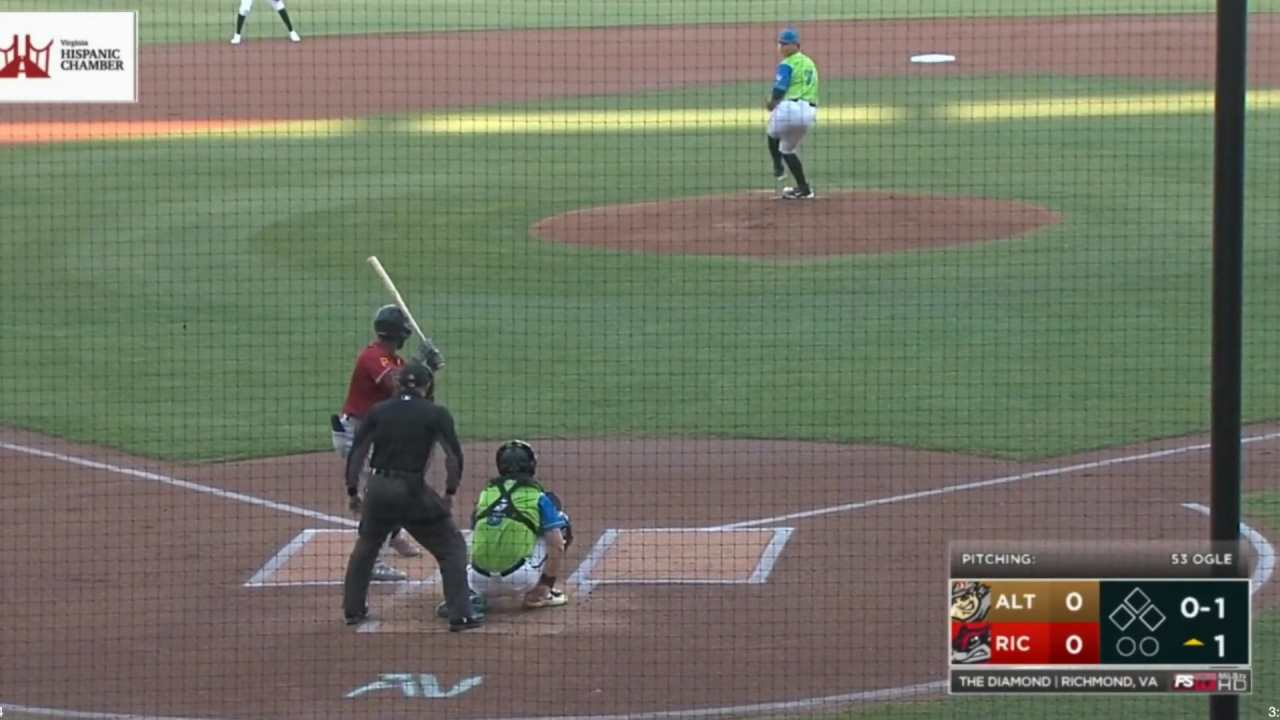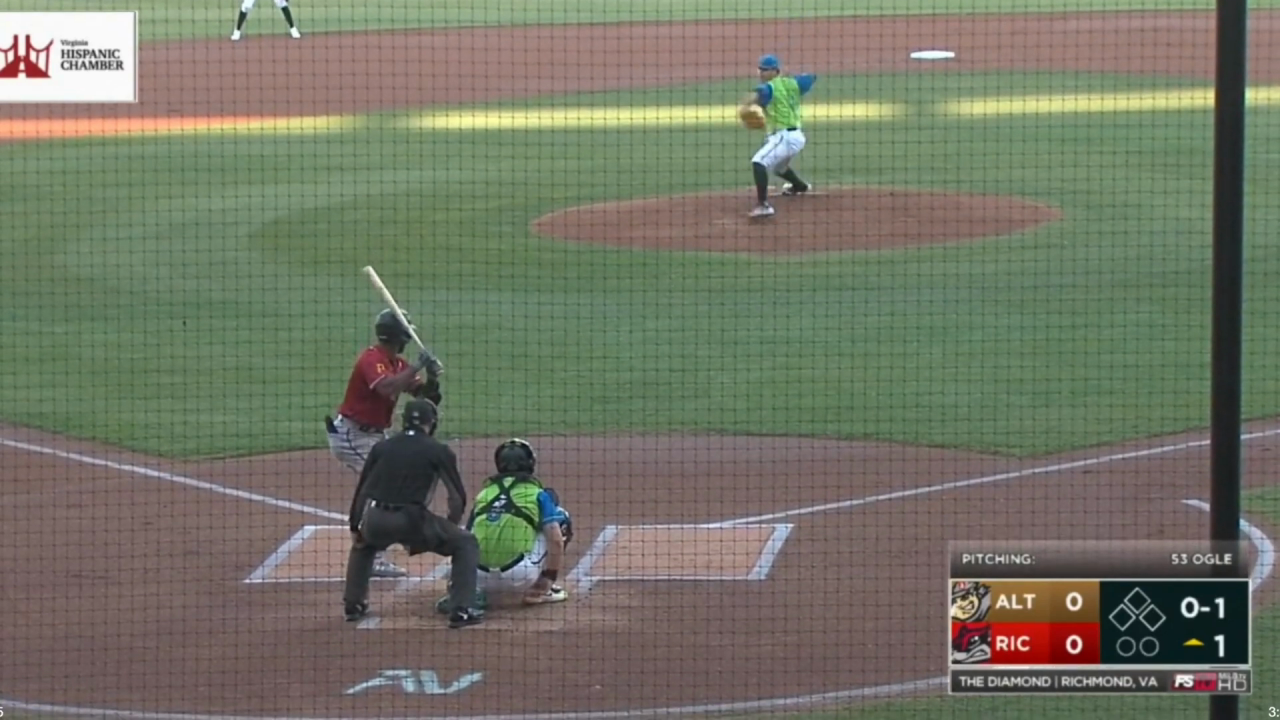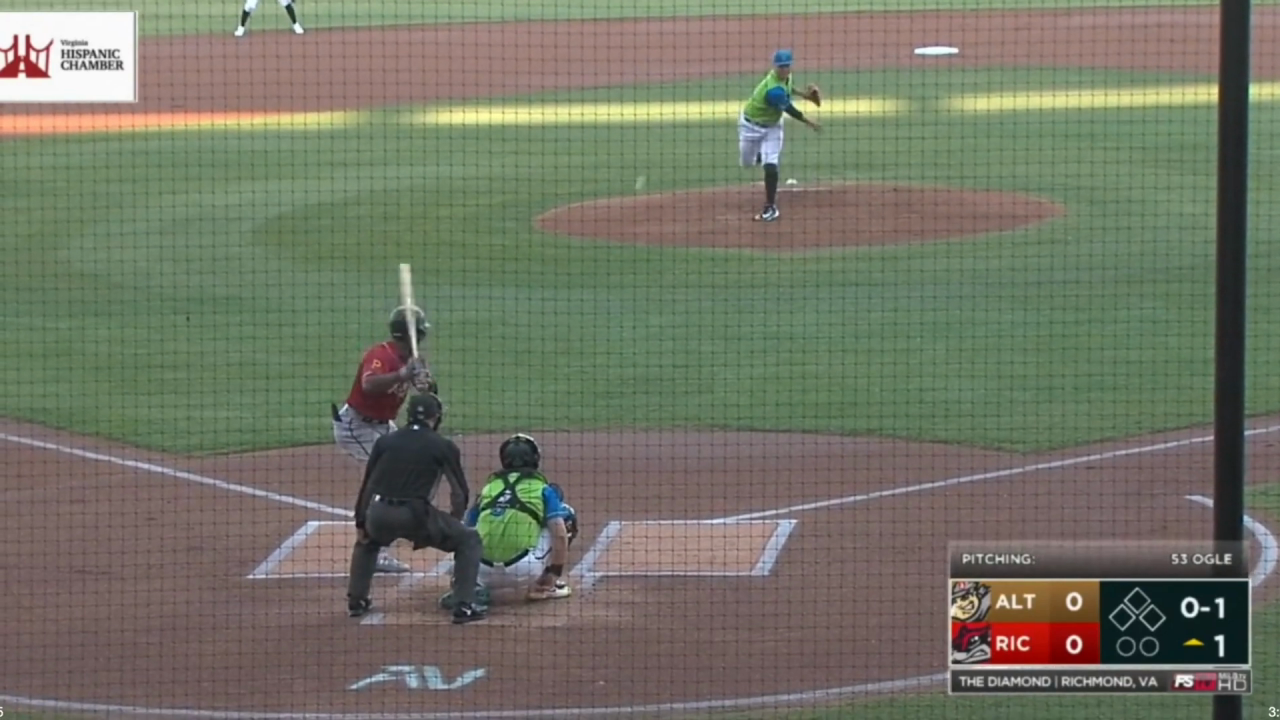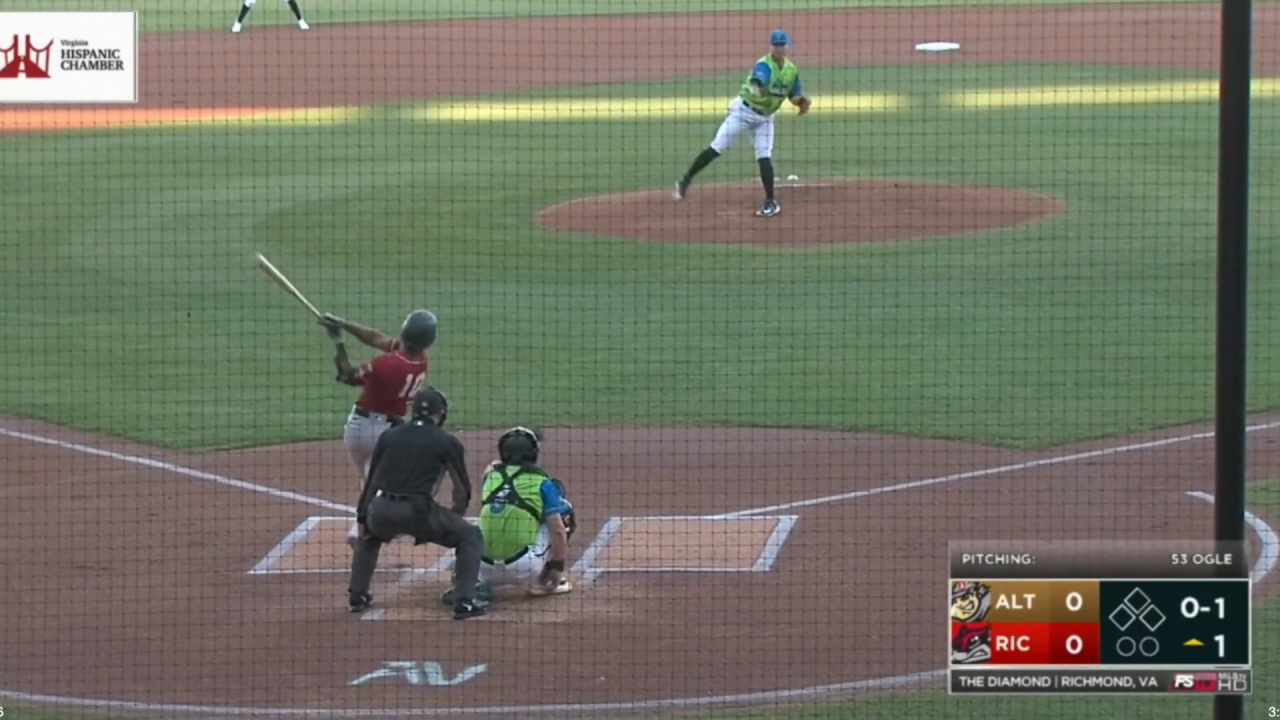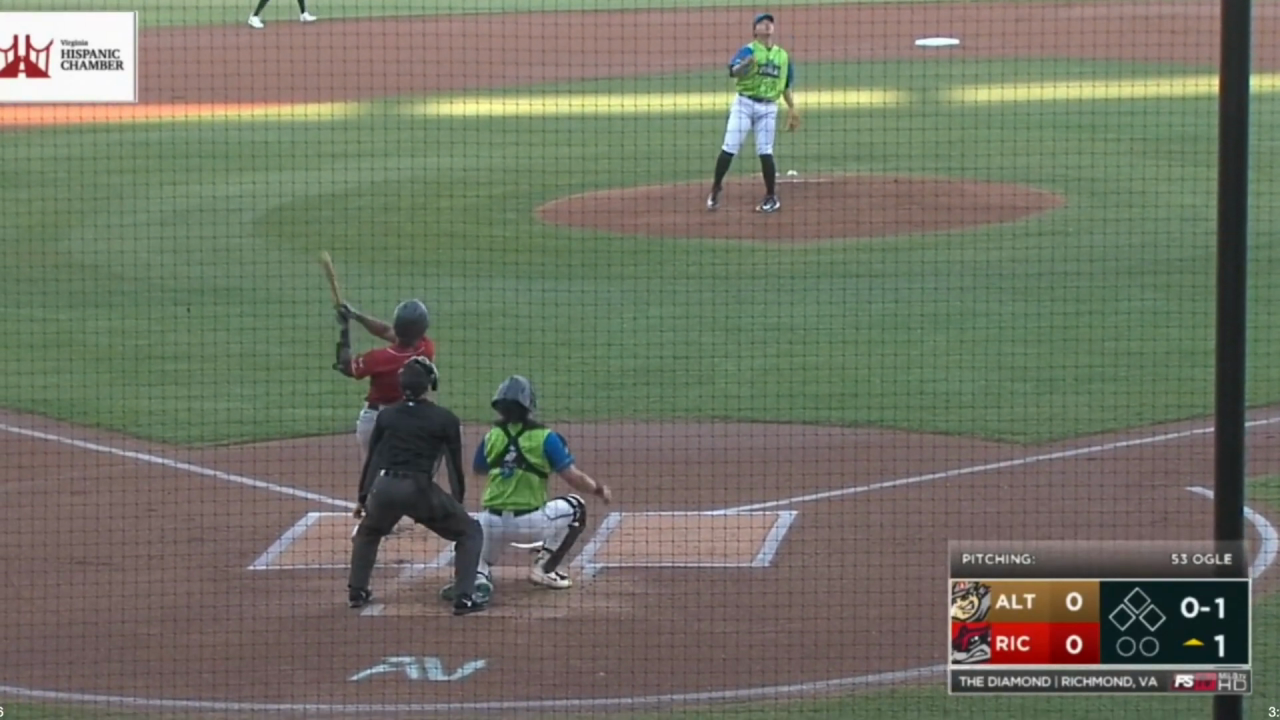
dt=0.4s
person 1, frame 1
left shoulder: (393, 359)
right shoulder: (373, 355)
right elbow: (396, 383)
left wrist: (428, 369)
right wrist: (418, 358)
right hip: (355, 434)
left ankle: (394, 537)
person 1, frame 2
left shoulder: (398, 363)
right shoulder: (371, 359)
left elbow: (429, 397)
right elbow: (387, 388)
left wrist: (432, 377)
right wrist: (417, 366)
left hip: (373, 434)
right hip: (350, 436)
right ankle: (371, 559)
person 1, frame 3
left shoulder: (410, 358)
right shoulder: (380, 355)
left elbow: (431, 392)
right elbow: (369, 384)
left wrist: (426, 381)
right wrist: (402, 374)
left hip: (381, 424)
right hip: (355, 427)
right ankle: (375, 554)
person 1, frame 4
left shoulder: (385, 363)
right shoulder: (422, 361)
left elbow: (348, 378)
right elbow: (378, 338)
left wrist: (338, 342)
right wrist: (343, 324)
left hip: (361, 425)
right hip: (389, 430)
person 1, frame 5
left shoulder: (378, 358)
right shoulder: (427, 348)
left elbow: (346, 367)
right elbow: (388, 332)
left wrist: (344, 329)
right wrist: (356, 316)
left hip: (373, 420)
person 2, frame 1
left shoulder: (379, 411)
right shoulder: (437, 413)
left elbow: (356, 455)
right elbow: (455, 458)
left wrist: (353, 492)
right wrist: (449, 493)
left hip: (377, 488)
right hip: (412, 489)
left knee: (365, 548)
right knee: (452, 547)
left ankle: (353, 609)
right ankle: (460, 614)
person 2, frame 2
left shoulder: (382, 447)
right shoulder: (439, 450)
left elbow: (362, 491)
right elbow: (458, 497)
left wrist: (355, 528)
right wrist: (450, 528)
left hip: (376, 520)
right hip: (412, 519)
left knee: (363, 544)
right knee: (466, 544)
left ankle: (353, 604)
right ankle: (461, 611)
person 2, frame 3
left shoulder: (385, 441)
right shoulder: (443, 445)
left elbow: (368, 486)
right elbow: (460, 492)
left wrist: (360, 523)
right wrist: (452, 524)
left hip: (379, 515)
right hip: (416, 515)
left knee: (366, 539)
right knee: (469, 540)
left ankle: (356, 600)
right ankle: (464, 606)
person 2, frame 4
left shoulder: (389, 436)
right shoulder: (448, 442)
left elbow: (371, 480)
right elbow: (462, 490)
left wrist: (362, 518)
right wrist: (453, 520)
left hip: (380, 510)
right hip: (417, 511)
left knee: (368, 535)
right knee: (470, 537)
left ankle: (357, 596)
right ankle: (465, 602)
person 2, frame 5
left shoulder: (387, 416)
right shoulder: (445, 419)
left elbow: (372, 459)
right elbow: (455, 465)
left wrist: (362, 498)
right wrist: (457, 503)
left hip: (384, 488)
right hip: (419, 489)
left knee: (367, 532)
right knee: (470, 531)
left ankle: (357, 591)
right ankle: (465, 597)
person 3, frame 1
left shoulder: (486, 494)
right shoulder: (539, 497)
right elbow: (557, 546)
right wrist: (547, 583)
left hip: (481, 581)
right hip: (520, 580)
right knee: (561, 523)
right ankle: (540, 594)
person 3, frame 2
left shoulder: (484, 492)
right shoulder: (537, 493)
right elbow: (555, 540)
right wrist: (550, 577)
left hip: (481, 577)
right hip: (519, 576)
right knee: (561, 519)
right ankle: (538, 590)
person 3, frame 3
left shoulder: (489, 487)
right shoulder: (543, 489)
left elbow: (469, 529)
right elbow: (560, 535)
right wrist: (555, 572)
left hip: (485, 572)
right hip: (524, 571)
right knee: (567, 515)
right ankle: (541, 586)
person 3, frame 4
left shoulder: (491, 477)
right shoulder: (542, 482)
right elbow: (558, 530)
right wrist: (558, 568)
left hip: (485, 568)
right hip: (524, 568)
right knee: (565, 511)
right ankle: (542, 580)
person 3, frame 5
left shoulder: (491, 436)
right shoulder: (546, 437)
left elbow: (478, 469)
right elbow: (573, 477)
right wrist: (599, 490)
left hip: (493, 523)
right hip: (531, 523)
right knee: (576, 508)
left ankle: (477, 576)
right ankle: (545, 569)
person 4, frame 1
left shoulder: (786, 65)
right shoulder: (809, 63)
left elbow: (778, 93)
left wrist: (771, 103)
right wrist: (777, 100)
left hip: (790, 110)
right hip: (809, 113)
left knee: (773, 134)
right knee: (788, 150)
left ankle: (779, 168)
right ankle: (804, 188)
person 4, frame 2
left shoulder: (769, 86)
right shoulder: (792, 82)
left elbow: (758, 93)
right elbow: (811, 77)
left wrist: (746, 103)
left hip: (785, 138)
right hip: (794, 137)
left knee: (759, 163)
right knee: (779, 166)
left ankle: (763, 205)
right ankle: (800, 186)
person 4, frame 3
left shoulder: (786, 76)
right shoulder: (774, 90)
right elbow: (791, 110)
left wrist: (804, 94)
right wrist: (811, 123)
left hip: (772, 126)
right hip: (751, 125)
left knee: (770, 165)
right knee: (746, 162)
left ankle: (771, 206)
right ankle: (759, 156)
person 4, frame 4
left shoulder: (791, 69)
right shoulder: (764, 65)
left elbow: (794, 95)
right elbow: (755, 82)
left wrist: (801, 102)
right wrist: (755, 92)
left hip: (765, 117)
right hip: (744, 110)
left knee: (765, 159)
right knee: (717, 148)
left ankle: (771, 201)
right ankle: (685, 181)
person 4, frame 5
left shoulder: (783, 55)
right shoulder: (749, 50)
left elbow: (786, 85)
right elbow: (733, 71)
left wrist: (792, 108)
right wrist: (744, 64)
left hip: (768, 109)
right hip: (744, 104)
left knee: (766, 153)
right knee: (729, 148)
left ankle: (771, 197)
right ankle: (716, 188)
